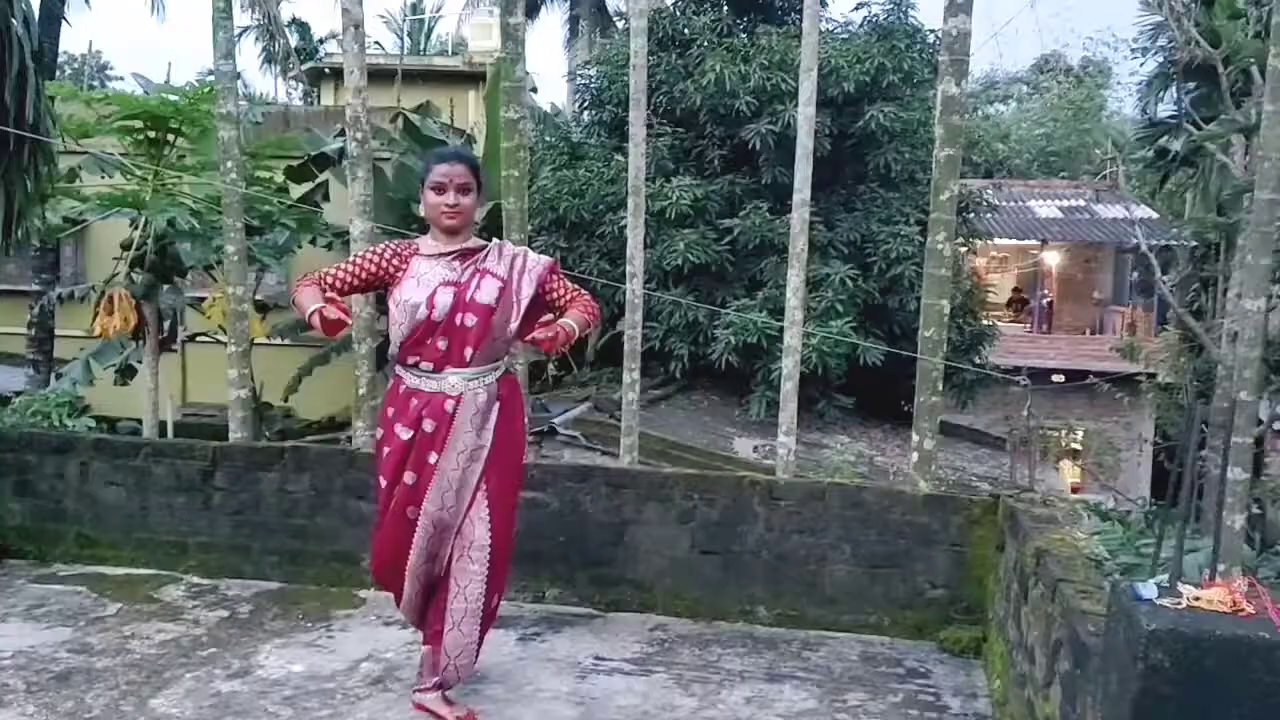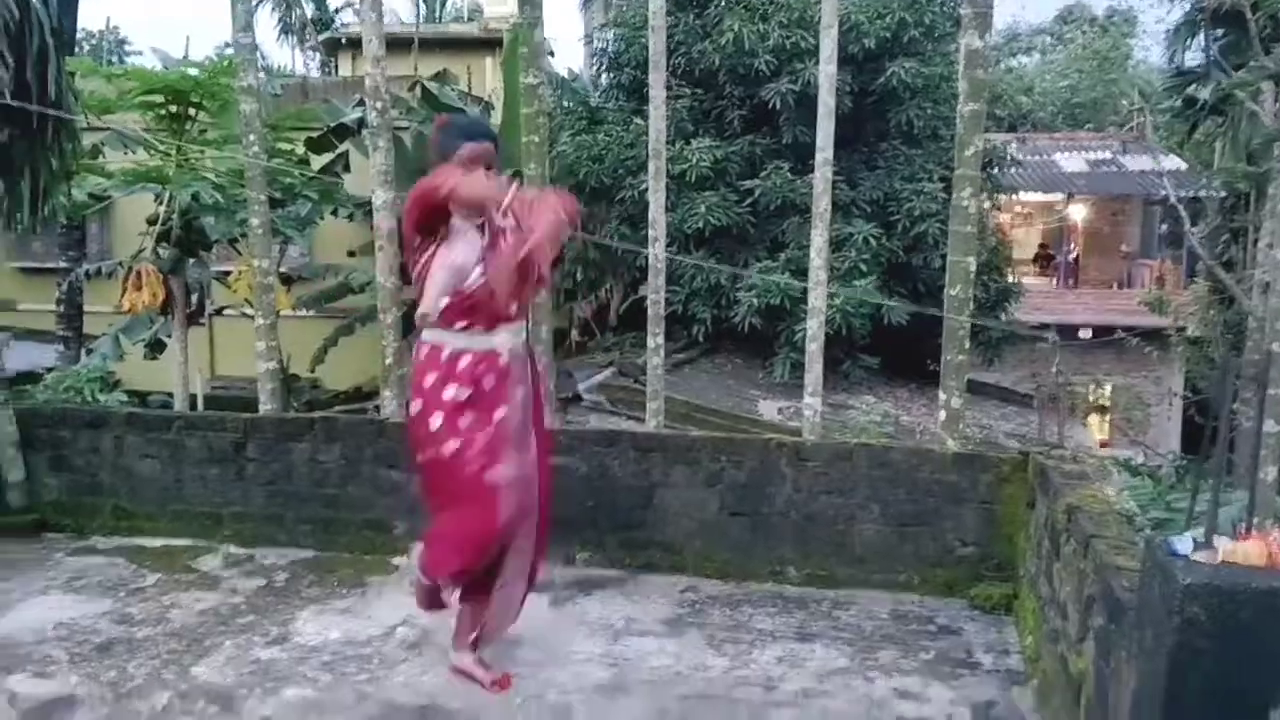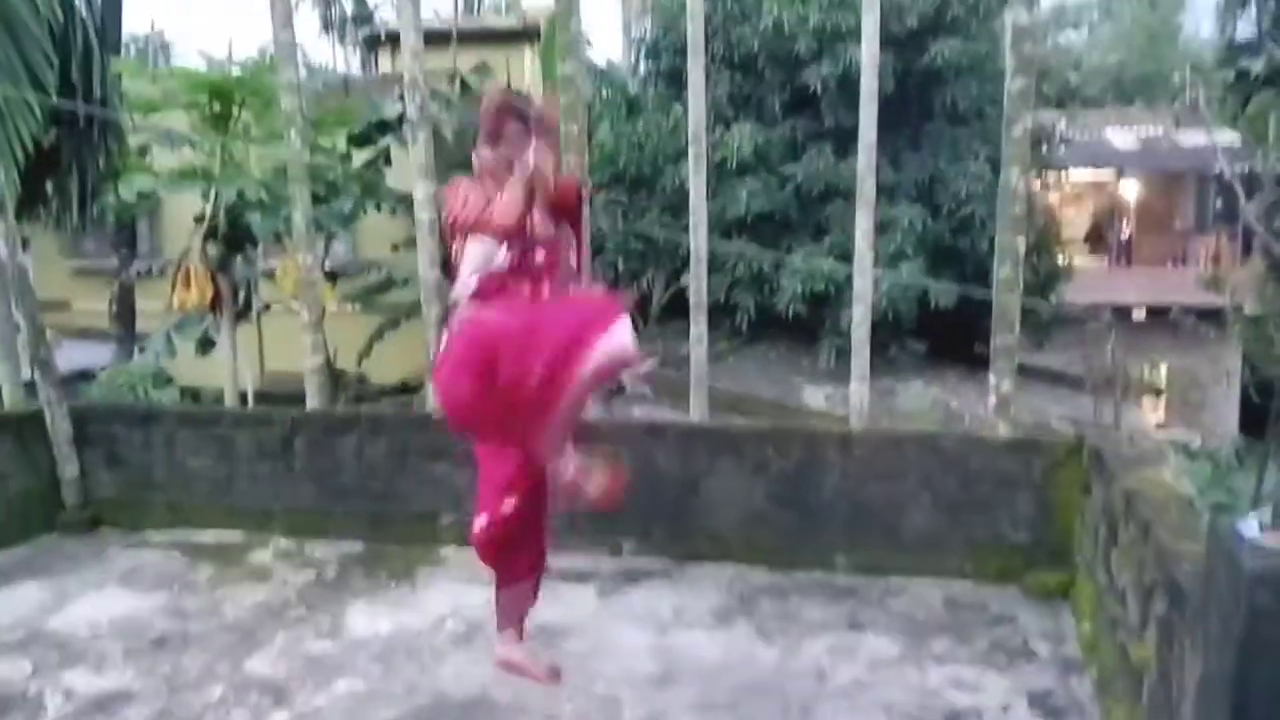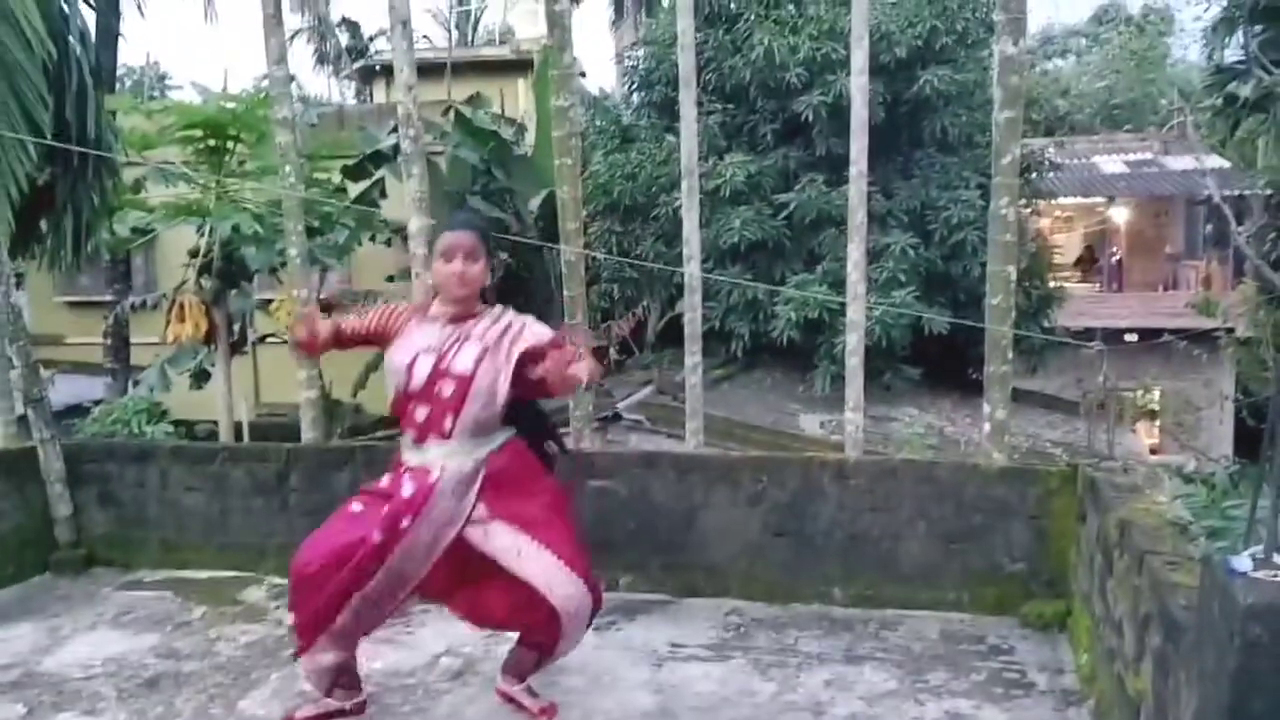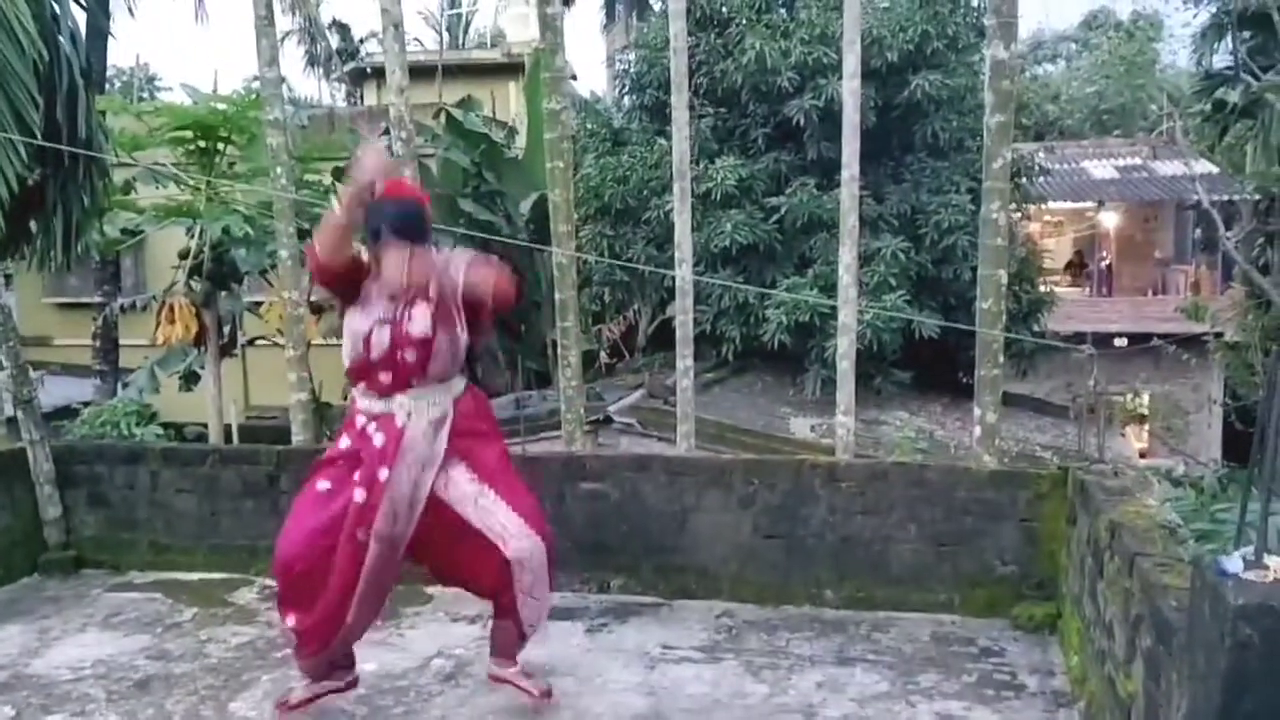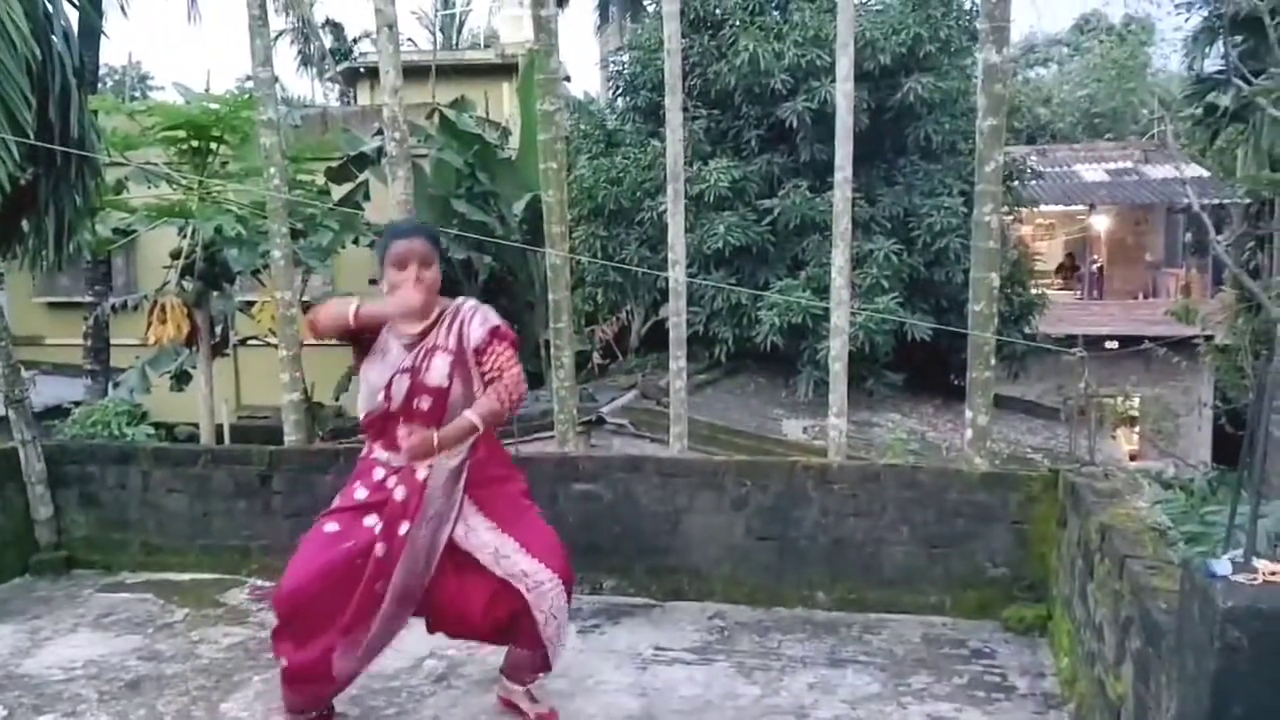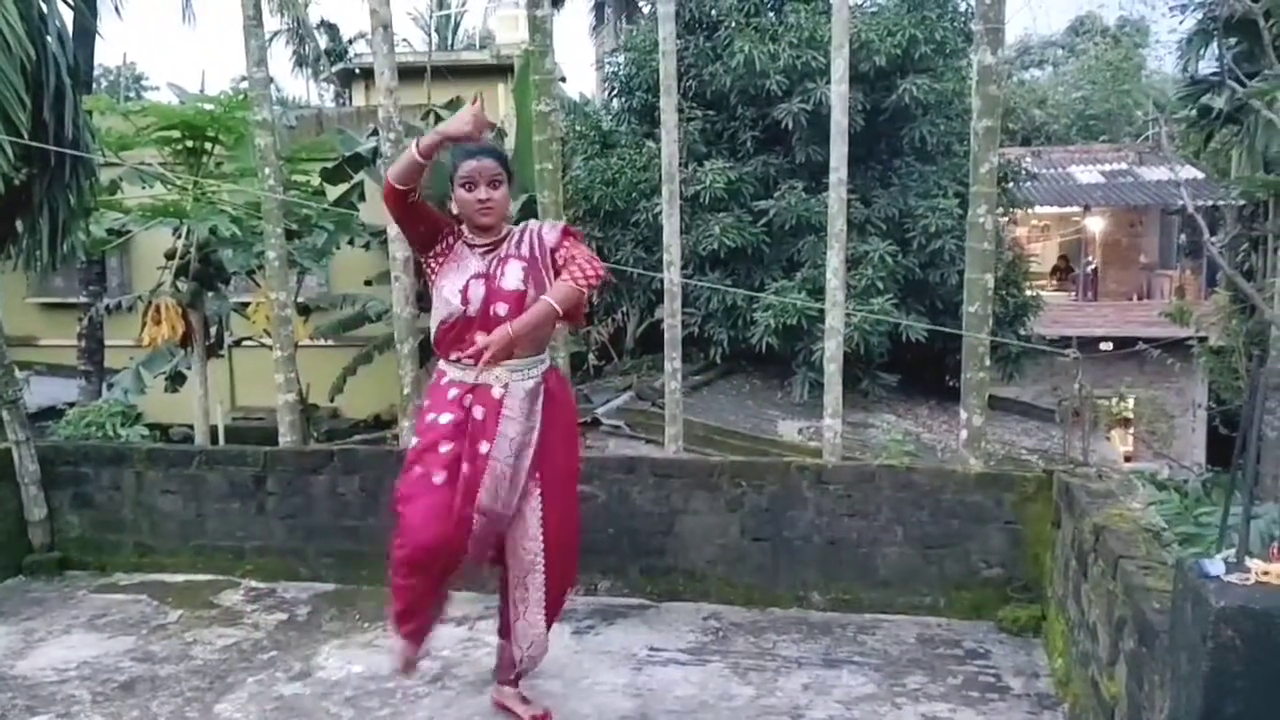
dt=0.5s
person 1, frame 1
left shoulder: (513, 263)
right shoulder: (397, 258)
left elbow: (582, 303)
right elbow: (311, 284)
left wrist: (565, 327)
right wrist: (318, 310)
left hip: (483, 419)
right hip: (415, 416)
left knee: (473, 544)
right knee: (410, 536)
person 1, frame 2
left shoulder: (516, 210)
right shoulder: (428, 215)
left elbow: (558, 207)
right elbow: (443, 187)
left wrist: (541, 227)
right wrist: (506, 202)
left hip: (510, 372)
right hip: (451, 373)
left knee: (517, 506)
right knee: (479, 499)
left ankle: (468, 644)
right ankle: (432, 564)
person 1, frame 3
left shoulder: (561, 195)
right shoulder: (465, 194)
left elbow: (558, 189)
right elbow: (505, 217)
left wrist: (535, 147)
right wrist: (517, 173)
left hip: (547, 353)
right hip: (482, 346)
left knee: (514, 498)
left ankle: (511, 641)
right ankle: (558, 457)
person 1, frame 4
left shoulder: (508, 331)
right shoulder: (403, 320)
left elbow: (580, 365)
right elbow: (332, 329)
left wrist: (570, 372)
right wrist: (313, 333)
left hip: (493, 481)
right hip: (417, 481)
left knee: (571, 595)
right knee: (322, 566)
left ankle: (514, 678)
person 1, frame 5
left shoulder: (454, 269)
right shoulder: (355, 273)
left elbow: (501, 289)
right elbow: (321, 259)
left wrist: (428, 269)
right wrist: (357, 188)
left hip: (450, 429)
right hip: (373, 435)
left knee: (520, 542)
right knee: (306, 550)
left ankle: (506, 661)
right ankle: (329, 670)
person 1, frame 6
left shoulder: (472, 320)
right shoulder: (373, 320)
left elbow: (510, 386)
right elbow: (319, 320)
left wrist: (444, 437)
right wrist: (382, 310)
left hip: (467, 476)
right hip: (386, 481)
left knee: (545, 574)
right knee: (305, 588)
person 1, frame 7
left shoulder: (542, 240)
right shoulder: (440, 244)
left elbow: (588, 272)
right elbow: (396, 191)
left wrist: (519, 327)
right wrist: (444, 136)
left hip: (532, 403)
right hip: (457, 400)
left knee: (534, 540)
right knee: (430, 528)
right ankle: (413, 626)
